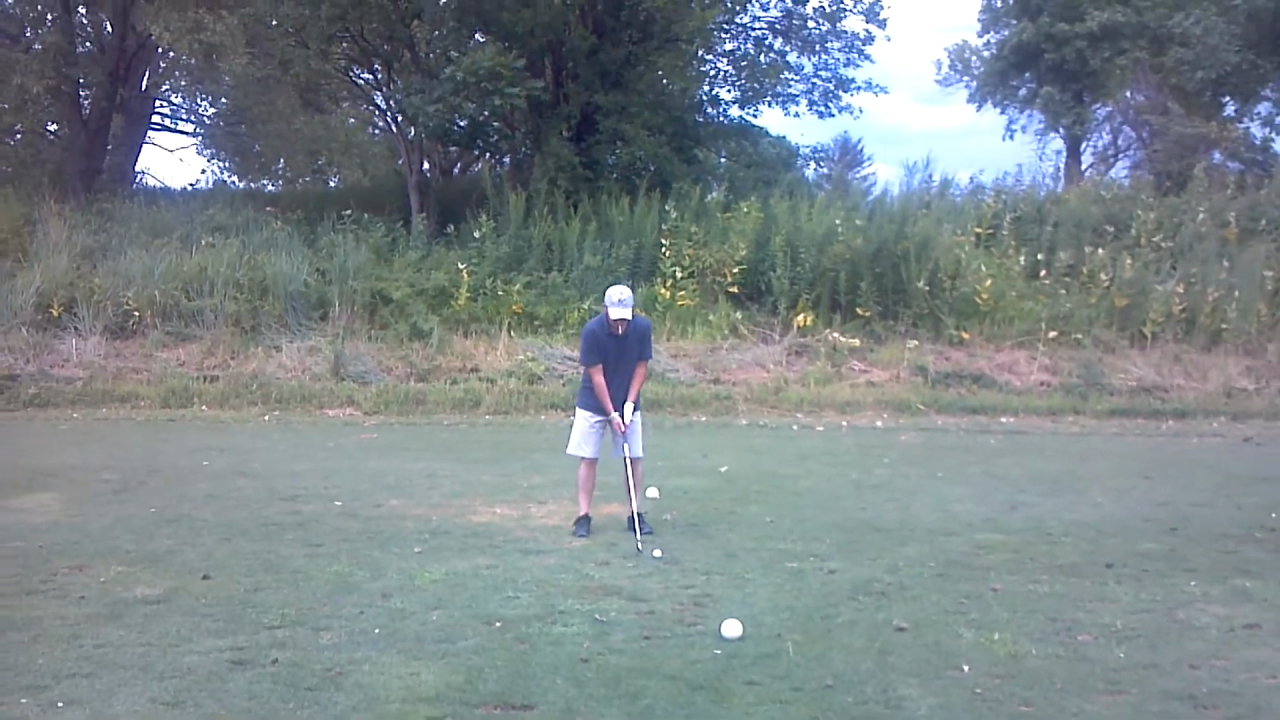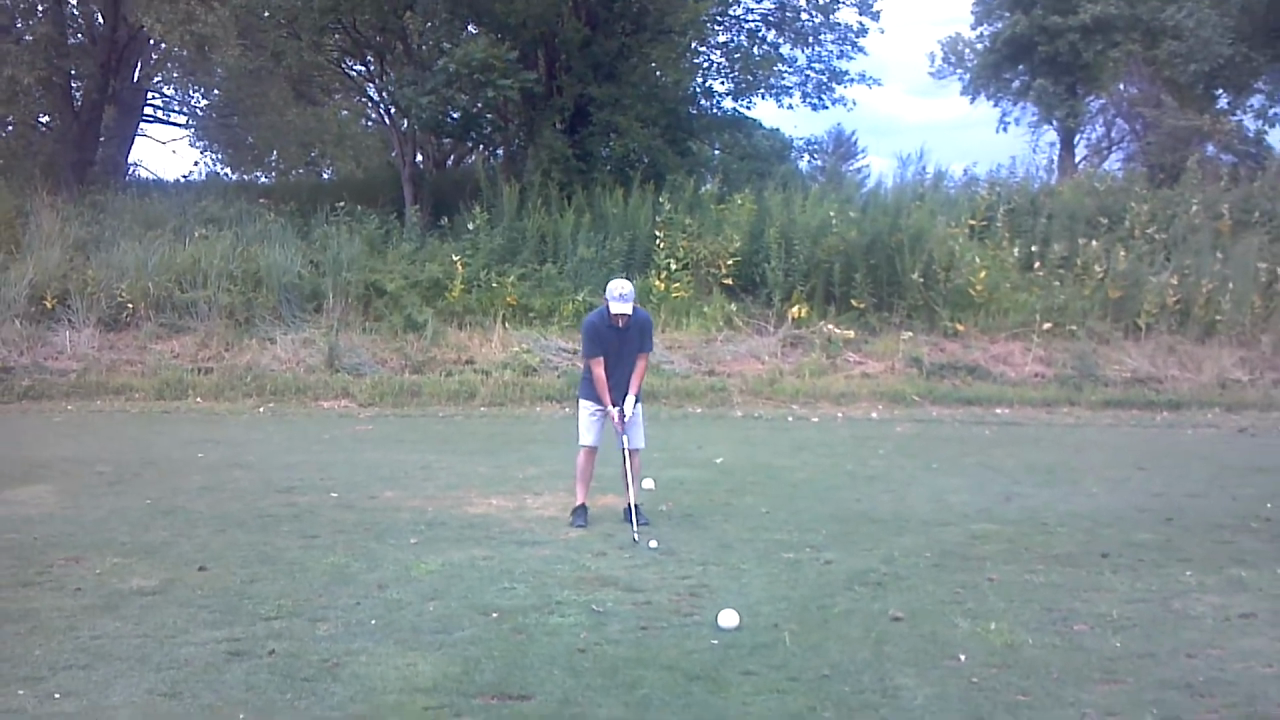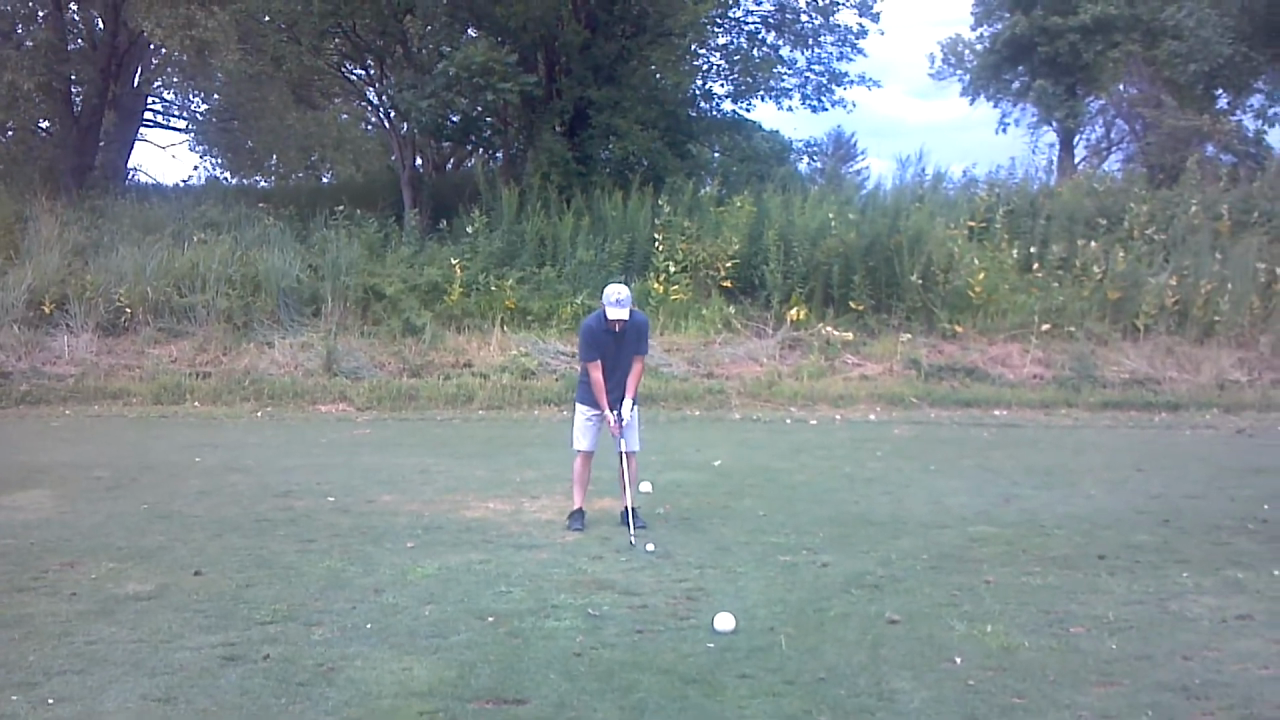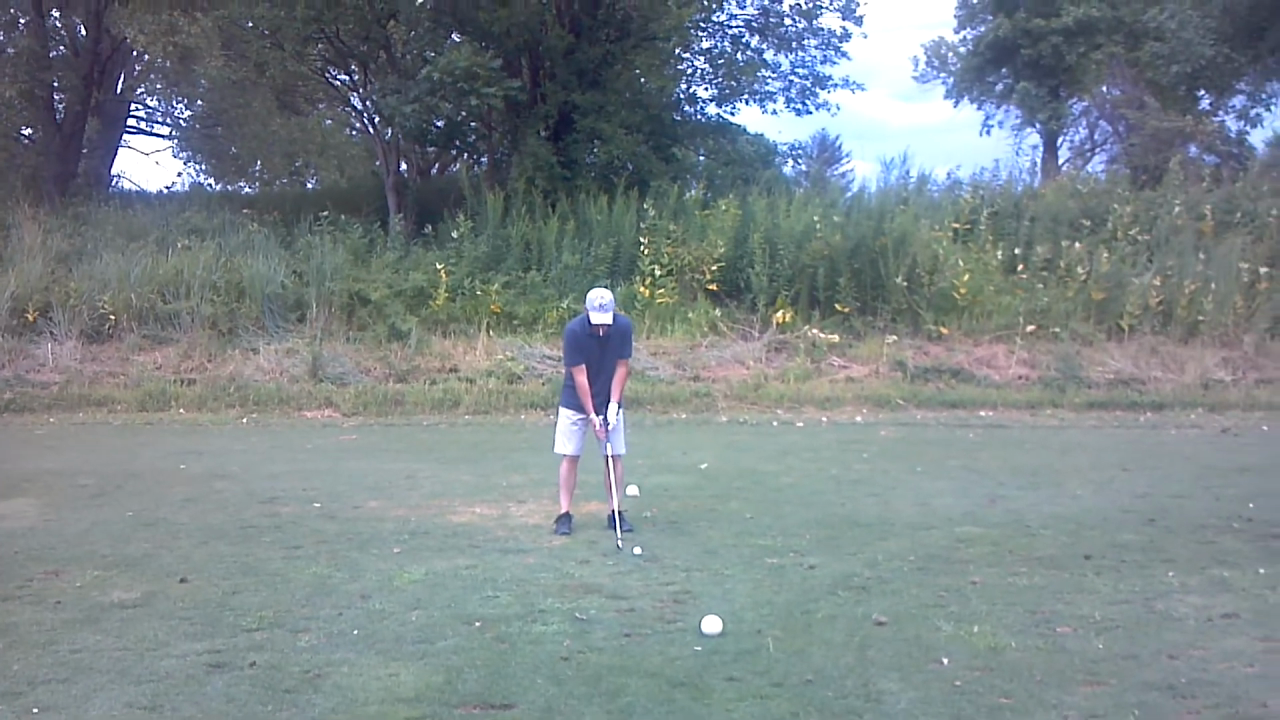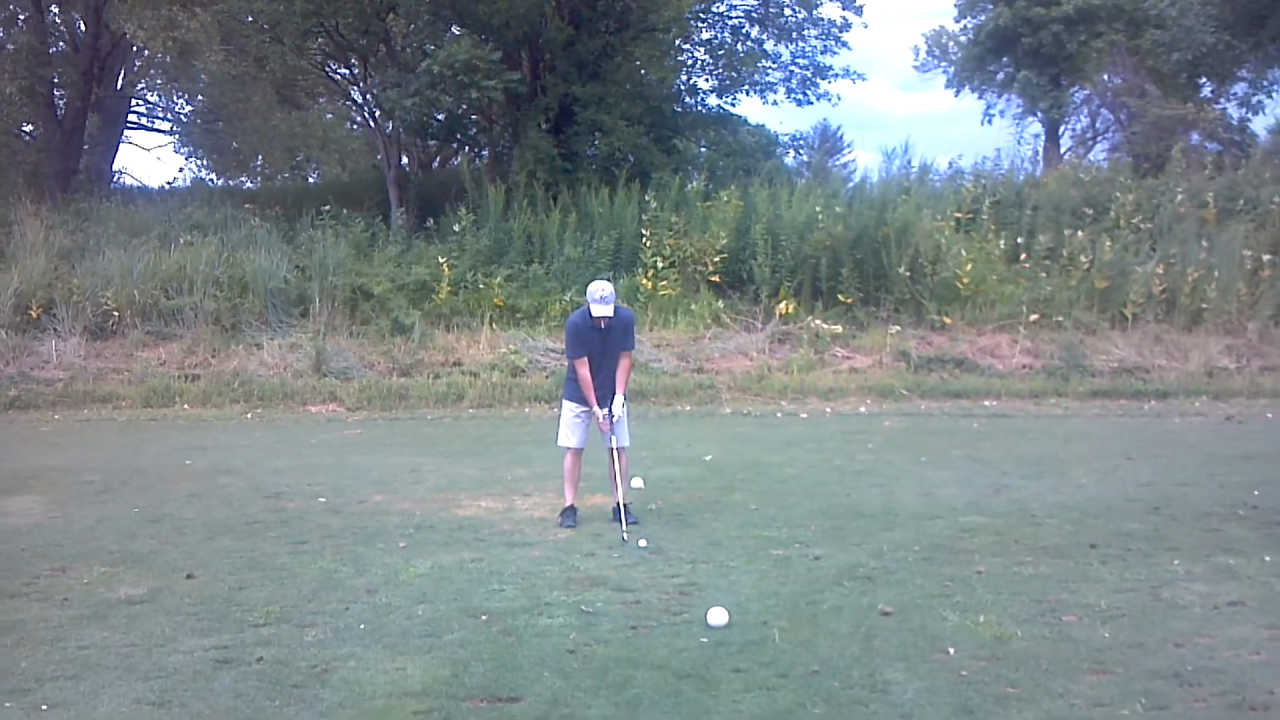
dt=0.2s
person 1, frame 1
left shoulder: (642, 328)
right shoulder: (592, 331)
left elbow: (641, 367)
right elbow: (596, 376)
left wrist: (630, 403)
right wrist: (611, 414)
left hip: (628, 404)
right hip: (594, 405)
left knee: (634, 458)
right knee: (588, 459)
left ankle: (635, 514)
right ankle: (583, 516)
person 1, frame 2
left shoulder: (643, 320)
right shoulder: (592, 322)
left elbow: (641, 360)
right elbow: (597, 368)
left wrist: (631, 396)
right wrist: (608, 407)
left hip: (628, 395)
right hip: (594, 395)
left knee: (632, 449)
right knee: (588, 447)
left ankle: (631, 505)
right ankle: (580, 506)
person 1, frame 3
left shoulder: (640, 323)
right shoulder: (590, 326)
left elbow: (637, 364)
right elbow: (595, 372)
left wrist: (628, 400)
right wrist: (606, 410)
left hip: (624, 398)
right hip: (591, 399)
left knee: (629, 453)
right knee: (585, 452)
left ankle: (628, 508)
right ankle: (577, 510)
person 1, frame 4
left shoulder: (624, 327)
right shoulder: (573, 330)
left elbow: (622, 367)
right elbow: (580, 375)
left wrist: (613, 404)
right wrist: (591, 414)
left hip: (609, 402)
right hip: (575, 403)
left knee: (614, 456)
right knee: (570, 456)
left ankle: (615, 512)
right ankle: (564, 514)
person 1, frame 5
left shoulder: (626, 319)
right shoulder: (575, 323)
left elbow: (625, 359)
right elbow: (582, 368)
left wrist: (619, 396)
right wrist: (594, 408)
left hip: (612, 395)
right hip: (578, 396)
left knee: (619, 448)
right knee: (574, 449)
left ankle: (620, 504)
right ankle: (569, 507)
